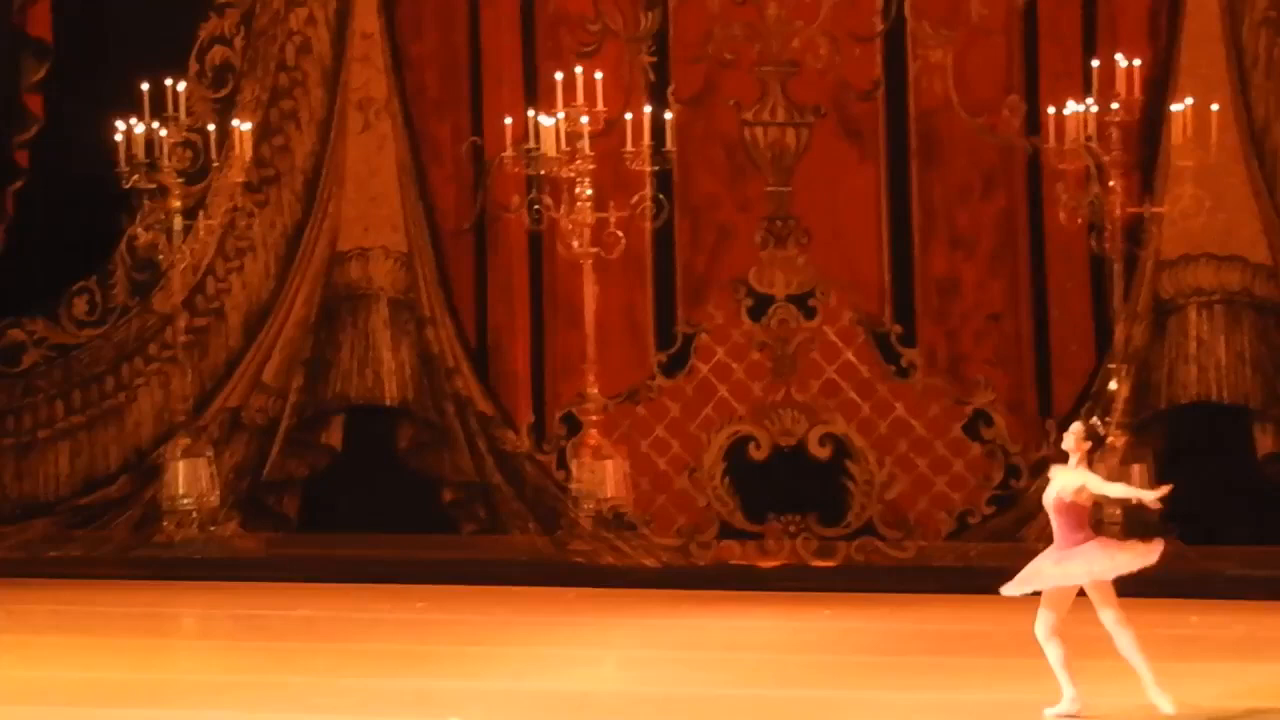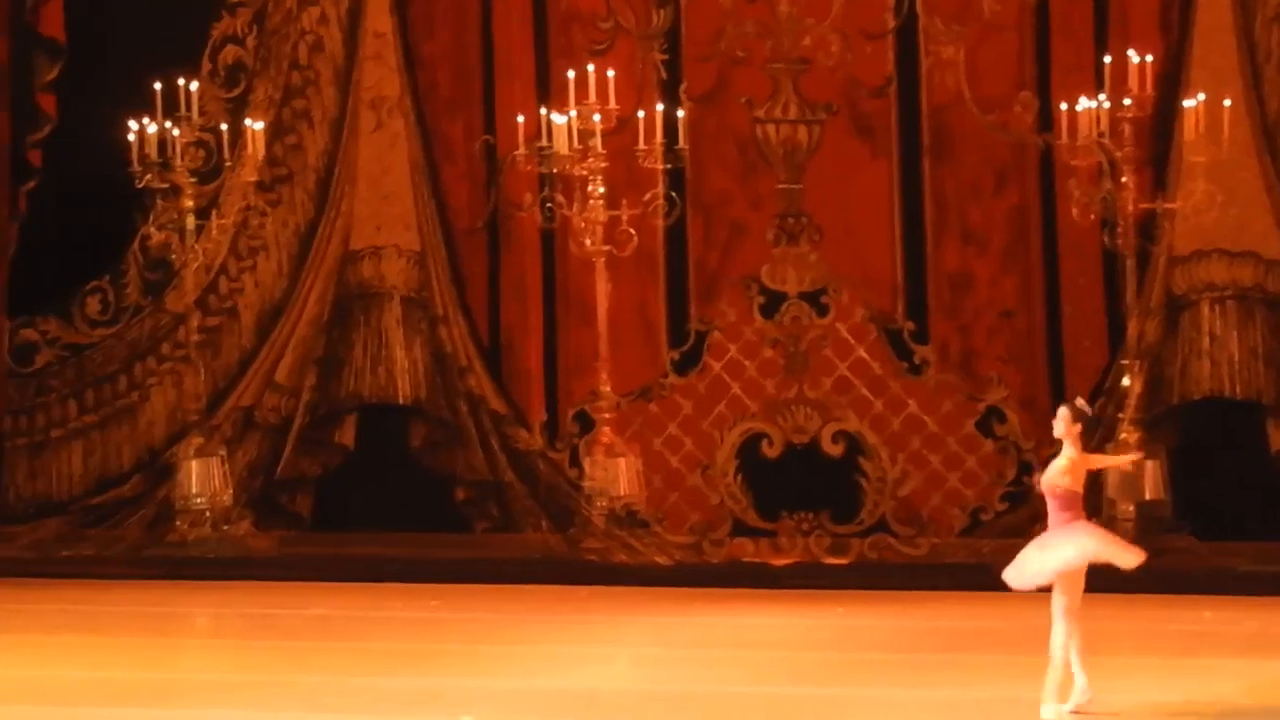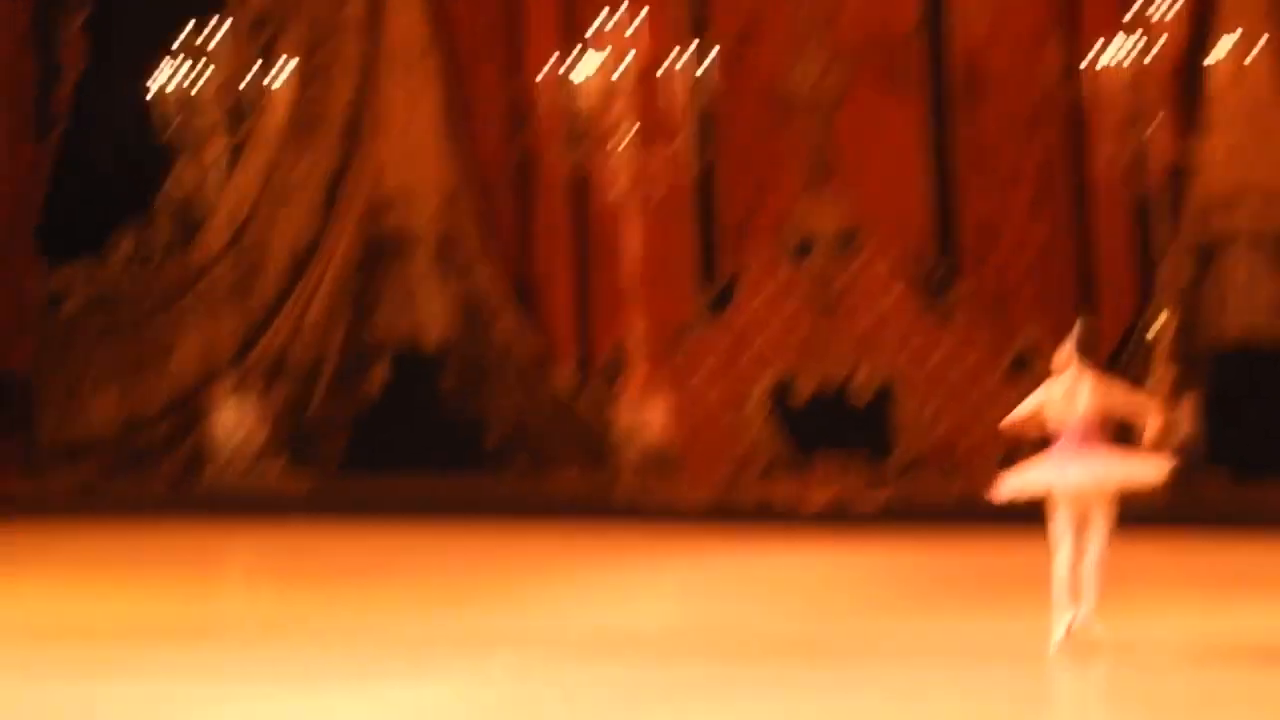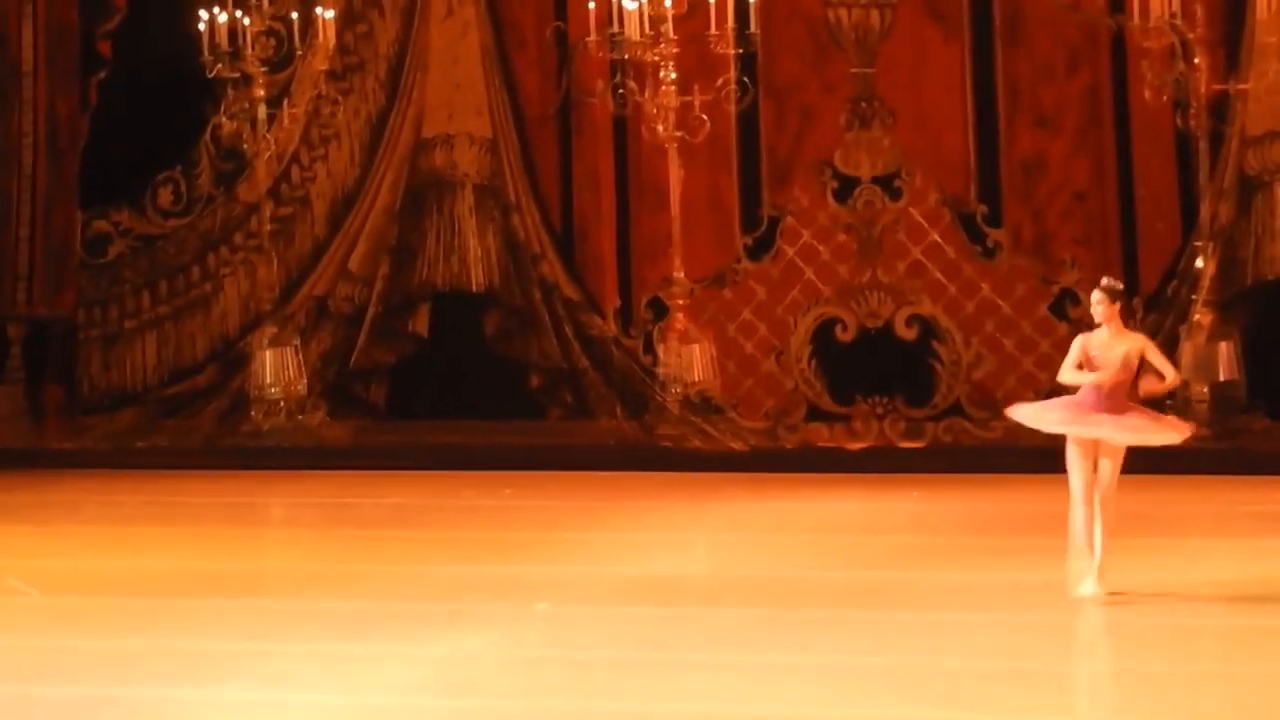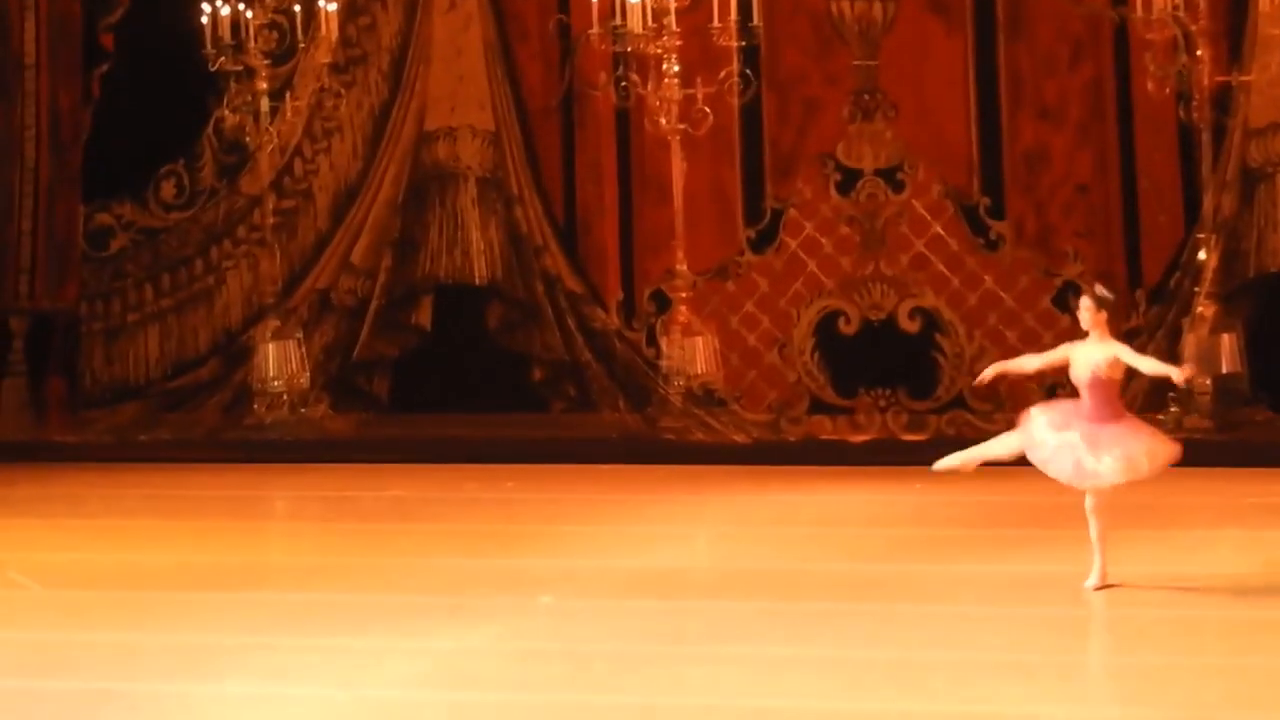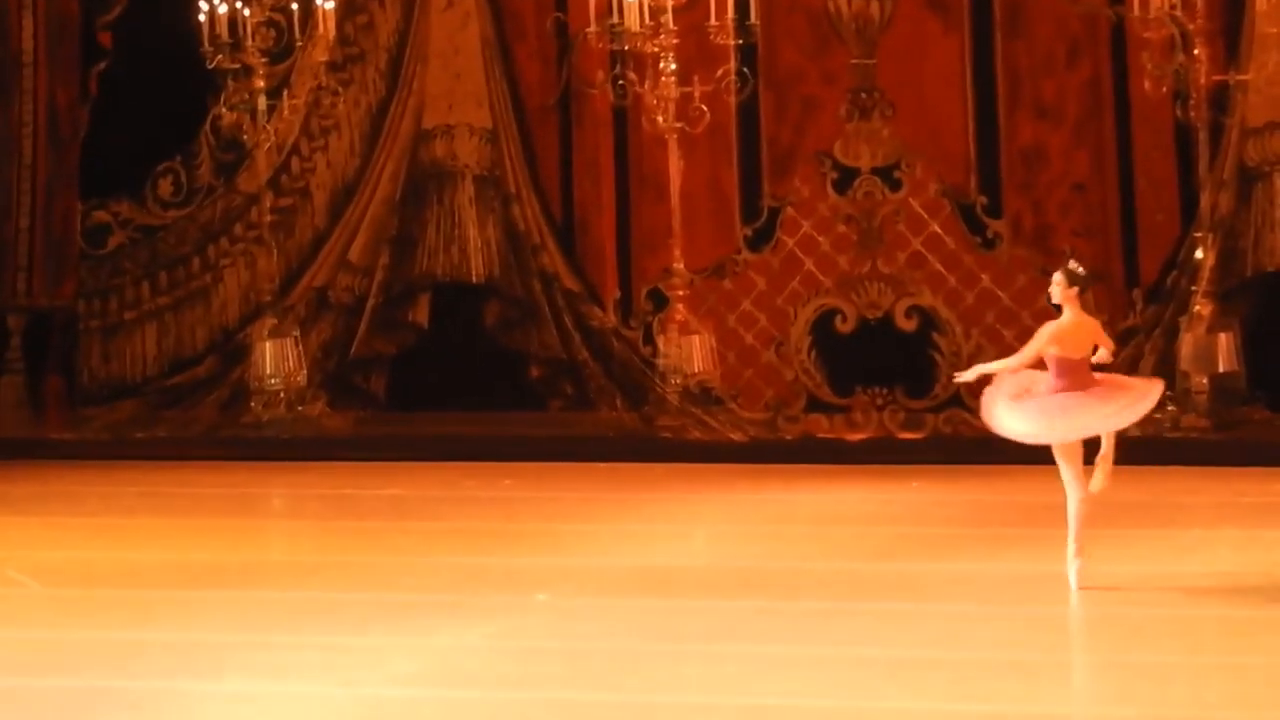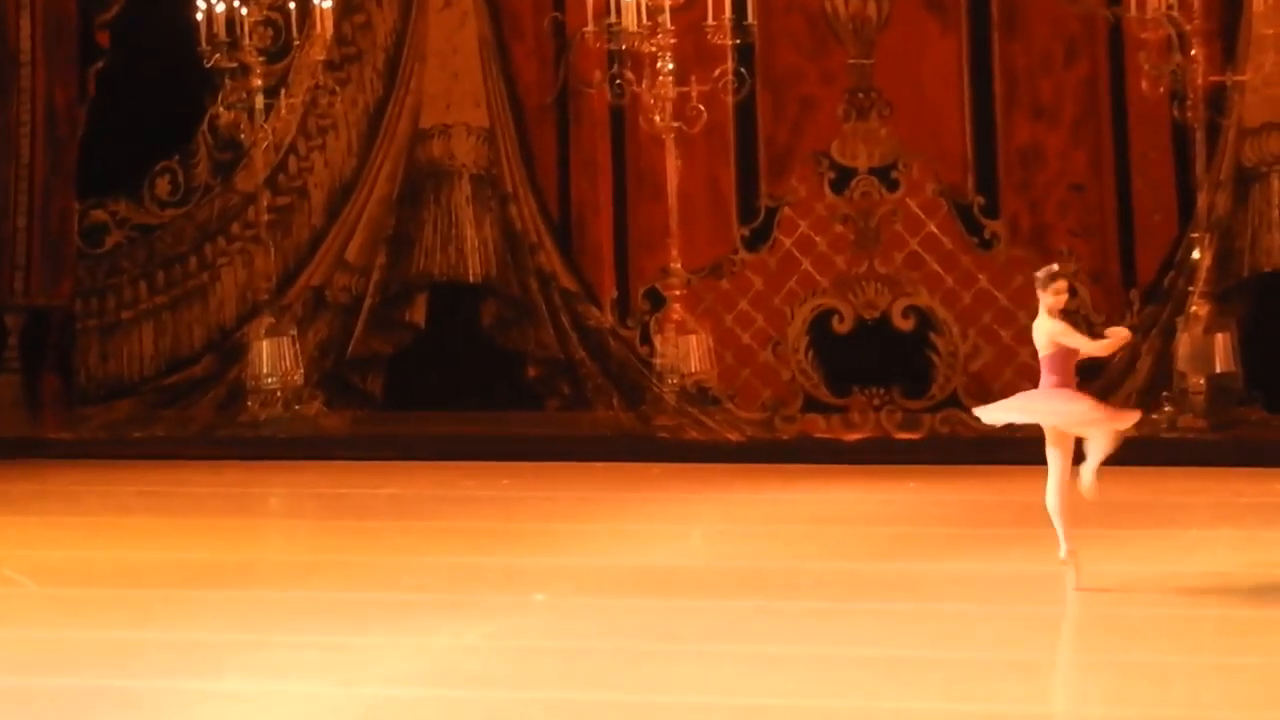
dt=0.3s
person 1, frame 1
left shoulder: (1084, 477)
right shoulder: (1060, 473)
left elbow: (1112, 487)
left wrist: (1144, 494)
left hip: (1087, 556)
right hip: (1064, 559)
left knee: (1116, 625)
right knee: (1044, 629)
left ankle: (1153, 688)
right ankle: (1070, 698)
person 1, frame 2
left shoulder: (1070, 460)
right shoulder: (1072, 456)
left elbow: (1062, 473)
right elbow: (1103, 460)
right wrist: (1124, 459)
left hip: (1072, 538)
right hip: (1061, 542)
left knee: (1063, 614)
right knee: (1063, 616)
left ankle: (1052, 692)
right ankle: (1080, 685)
person 1, frame 3
left shoulder: (1049, 389)
right shoulder: (1102, 385)
left elbow: (1011, 420)
right elbow: (1151, 409)
left wrist: (1033, 424)
right wrist: (1149, 432)
left hip: (1063, 469)
right hip: (1094, 463)
left knee: (1064, 548)
right knee: (1098, 538)
left ankle: (1061, 622)
right ankle: (1082, 609)
person 1, frame 4
left shoulder: (1139, 341)
right shoulder: (1084, 341)
left elbow: (1173, 376)
right elbow: (1064, 375)
left wrist: (1157, 384)
right wrist: (1094, 378)
left hip: (1116, 422)
right hip: (1083, 418)
left knee: (1103, 497)
right knee: (1082, 495)
left ankle: (1095, 567)
right ankle: (1083, 570)
person 1, frame 5
left shoulder: (1118, 351)
right shoulder: (1072, 350)
left elbow: (1147, 363)
right elbow: (1037, 362)
left wrist: (1175, 371)
right wrist: (999, 367)
left hip: (1111, 432)
right hip: (1083, 424)
left knee: (1093, 504)
right knee: (1019, 439)
left ankle: (1100, 570)
right ankle: (967, 457)
person 1, frame 6
left shoulder: (1054, 329)
right shoulder: (1092, 323)
left elbow: (1019, 363)
right elbow: (1109, 348)
left wrist: (980, 369)
left hip: (1066, 405)
right hip: (1090, 391)
left knee: (1073, 484)
left ankle: (1074, 552)
right ankle: (1103, 465)
person 1, frame 7
left shoulder: (1051, 324)
right shoulder: (1046, 325)
left elbow: (1076, 348)
right elbow: (1095, 350)
left wrist: (1110, 338)
right wrist: (1116, 338)
left hip: (1065, 402)
right hip: (1059, 401)
left knee: (1057, 478)
left ankle: (1065, 545)
right ankle: (1088, 473)
